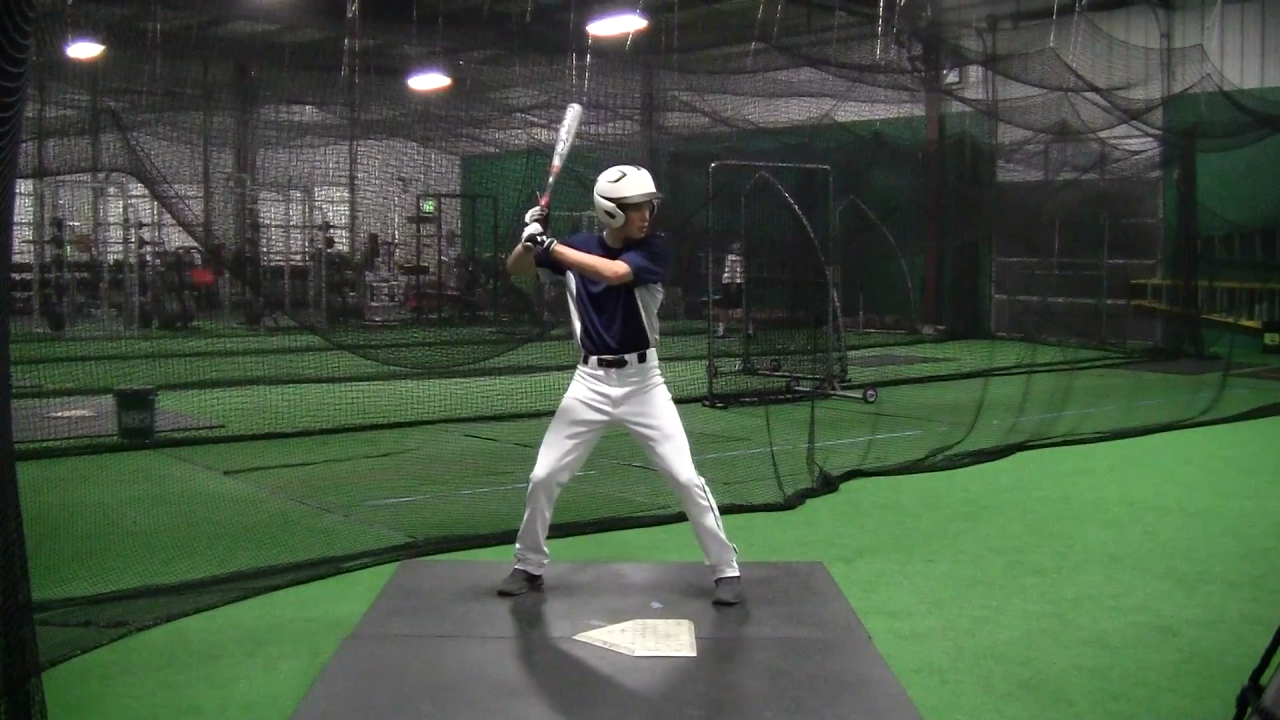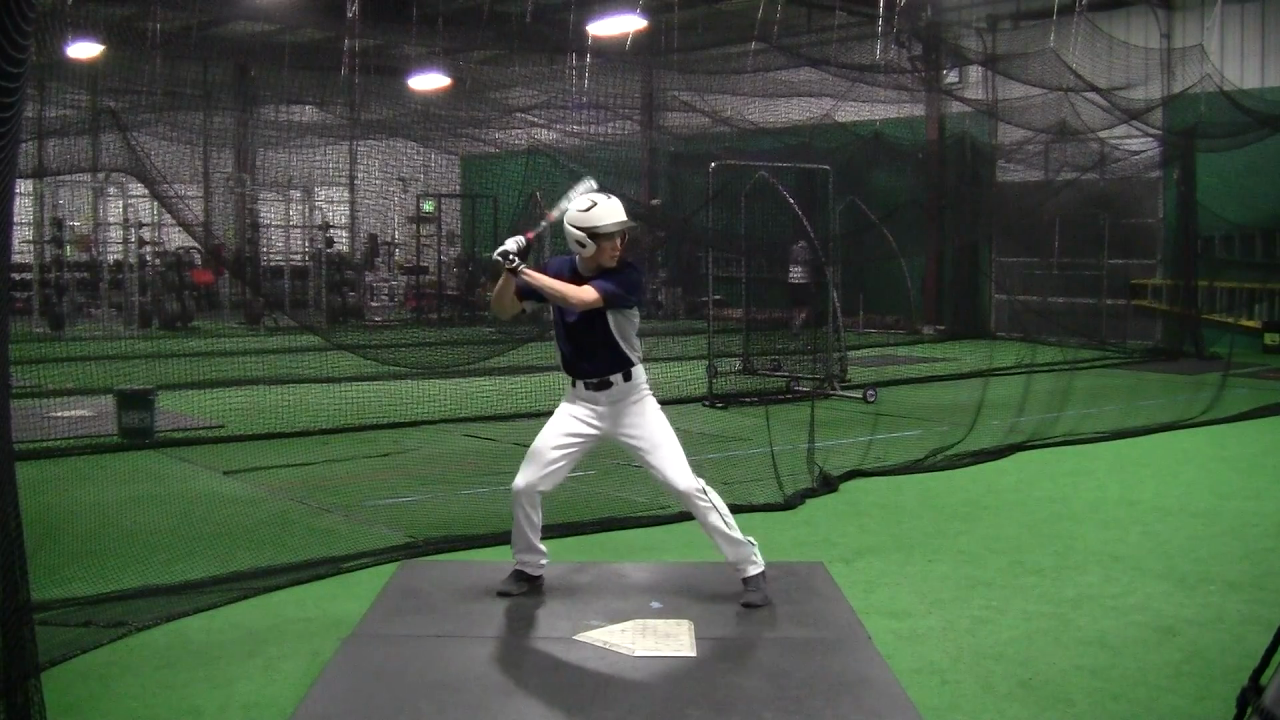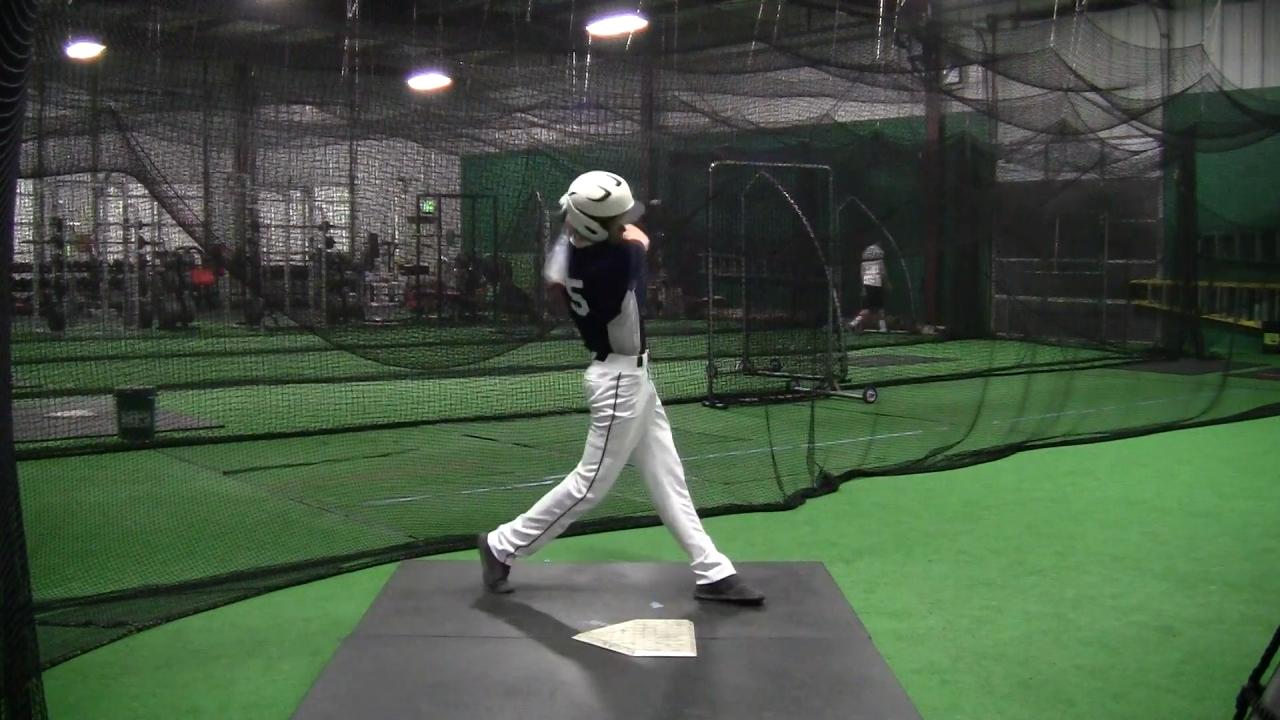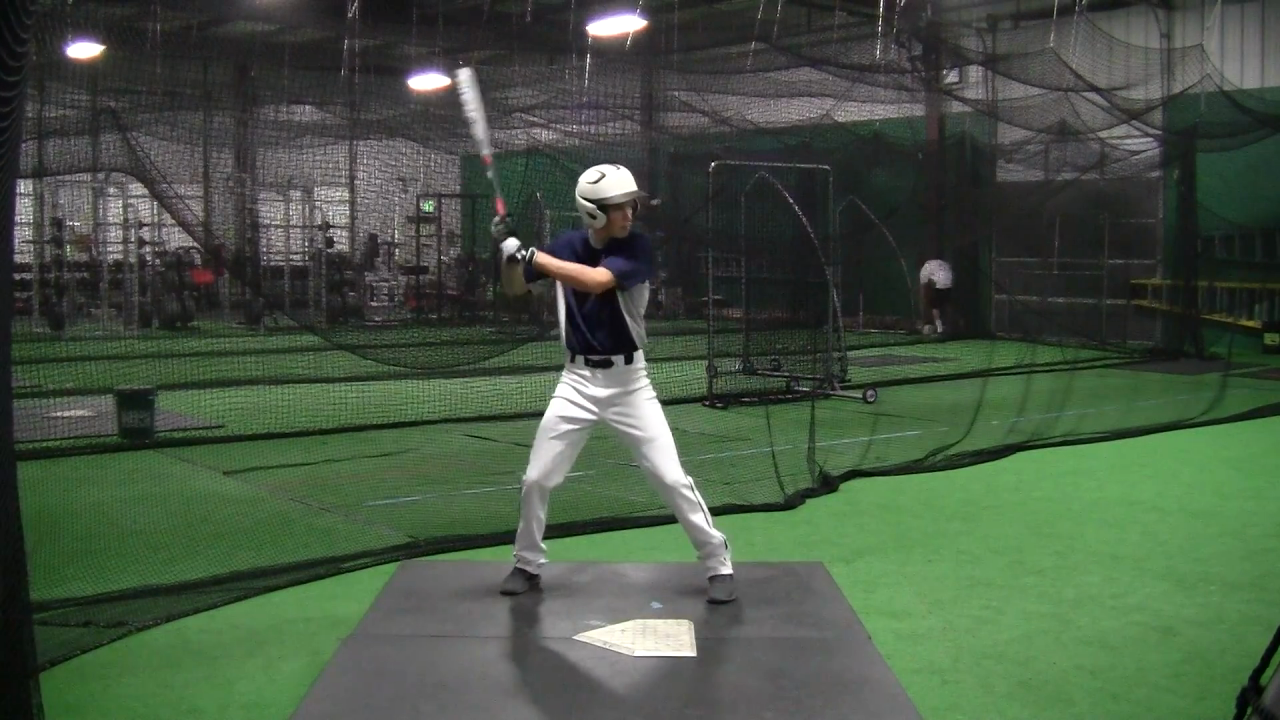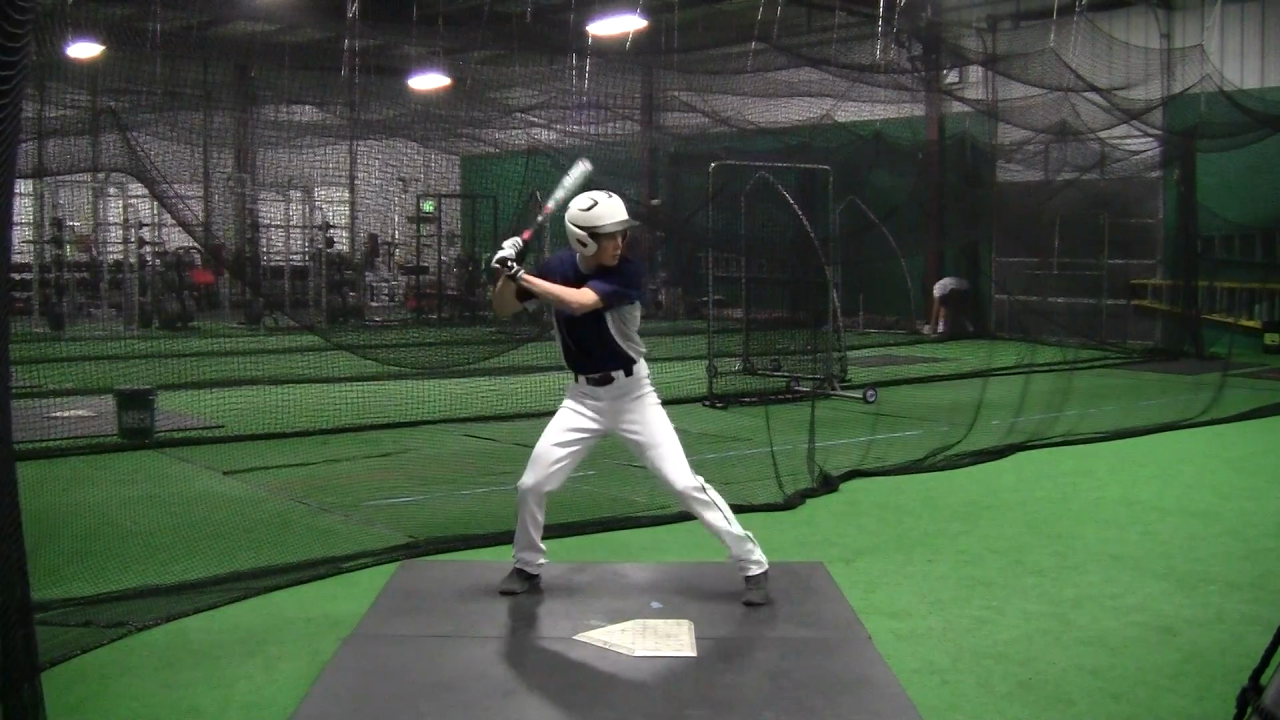
dt=1s
person 1, frame 1
left shoulder: (654, 248)
right shoulder: (579, 245)
left elbow: (614, 272)
right elbow: (516, 269)
left wrist: (549, 244)
right wrist: (530, 235)
left hip: (642, 380)
right hip: (590, 381)
left knee: (685, 479)
right knee: (544, 477)
left ankle: (725, 569)
right ankle: (528, 565)
person 1, frame 2
left shoulder: (627, 276)
right shoulder: (556, 269)
left elbow: (580, 299)
right elbow: (502, 311)
left wrist: (522, 271)
right wrist: (508, 272)
left hip: (629, 397)
right hip: (579, 400)
left knee: (685, 484)
right knee: (525, 485)
left ankle: (751, 568)
right ankle: (528, 567)
person 1, frame 3
left shoulder: (567, 252)
right shoulder: (615, 259)
right elbow: (638, 239)
left hip: (628, 376)
right hip: (621, 380)
left knee: (667, 474)
right knee: (590, 485)
left ankle: (713, 573)
right ankle: (501, 546)
person 1, frame 4
left shoulder: (636, 248)
right shoulder: (566, 244)
left elbow: (596, 280)
right elbow: (513, 287)
left wrist: (531, 254)
right wrist: (509, 251)
left hip: (628, 381)
right hip: (577, 379)
left knee: (671, 478)
right knee: (537, 478)
left ankle: (718, 564)
right ankle: (527, 564)
person 1, frame 5
left shoulder: (626, 273)
right shoulder: (555, 267)
left elbow: (578, 303)
right elbow: (503, 309)
left wrist: (521, 276)
right wrist: (505, 272)
left hip: (631, 392)
right hip: (583, 395)
left knee: (685, 483)
right knee: (532, 483)
left ankle: (753, 565)
right ankle: (527, 565)
